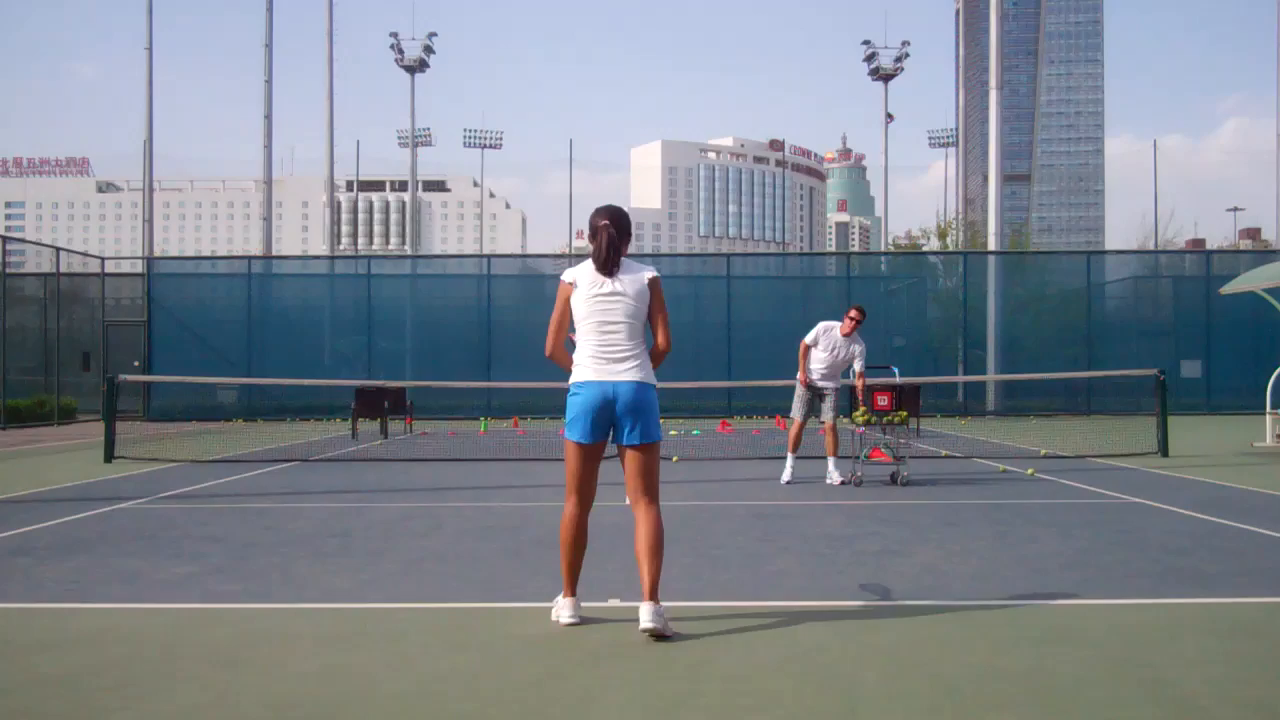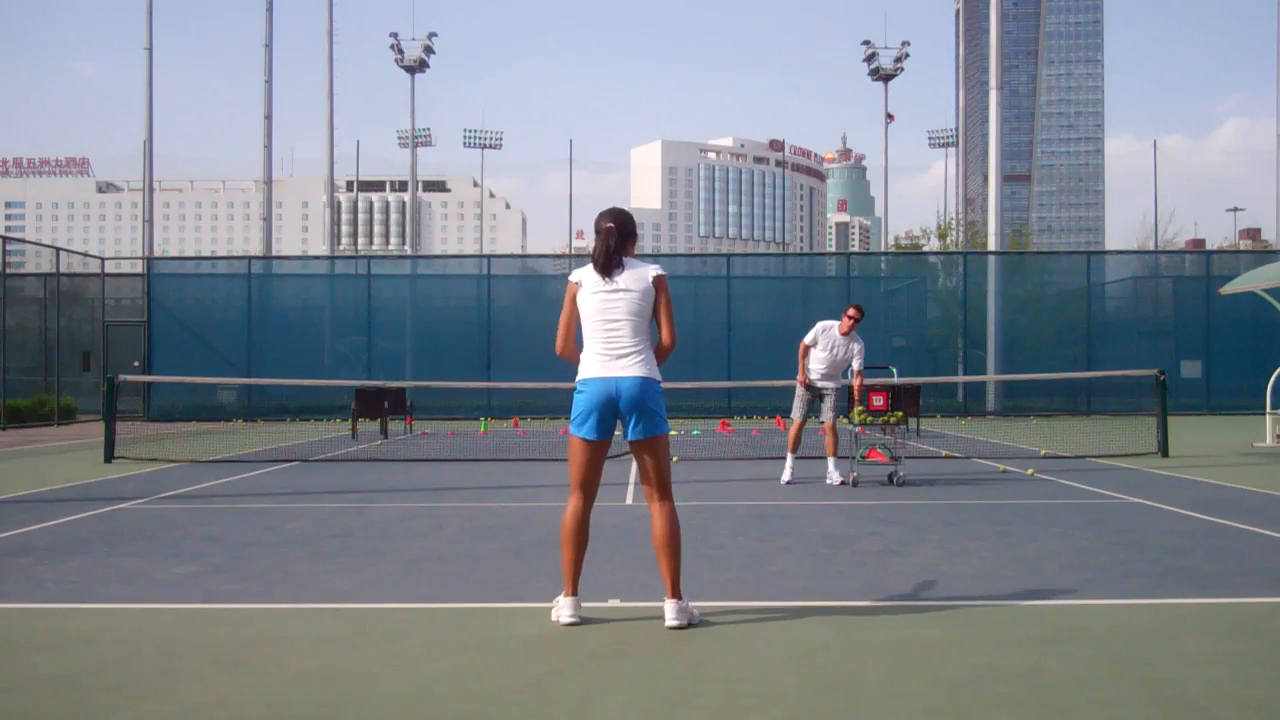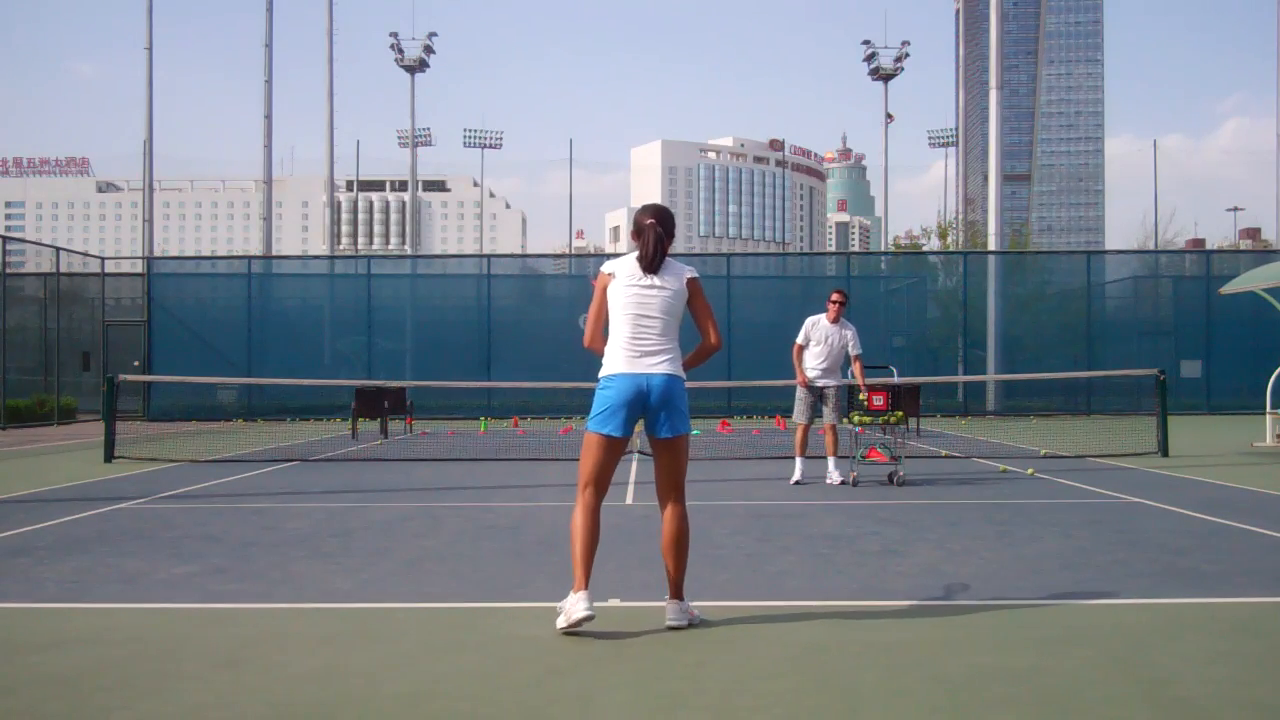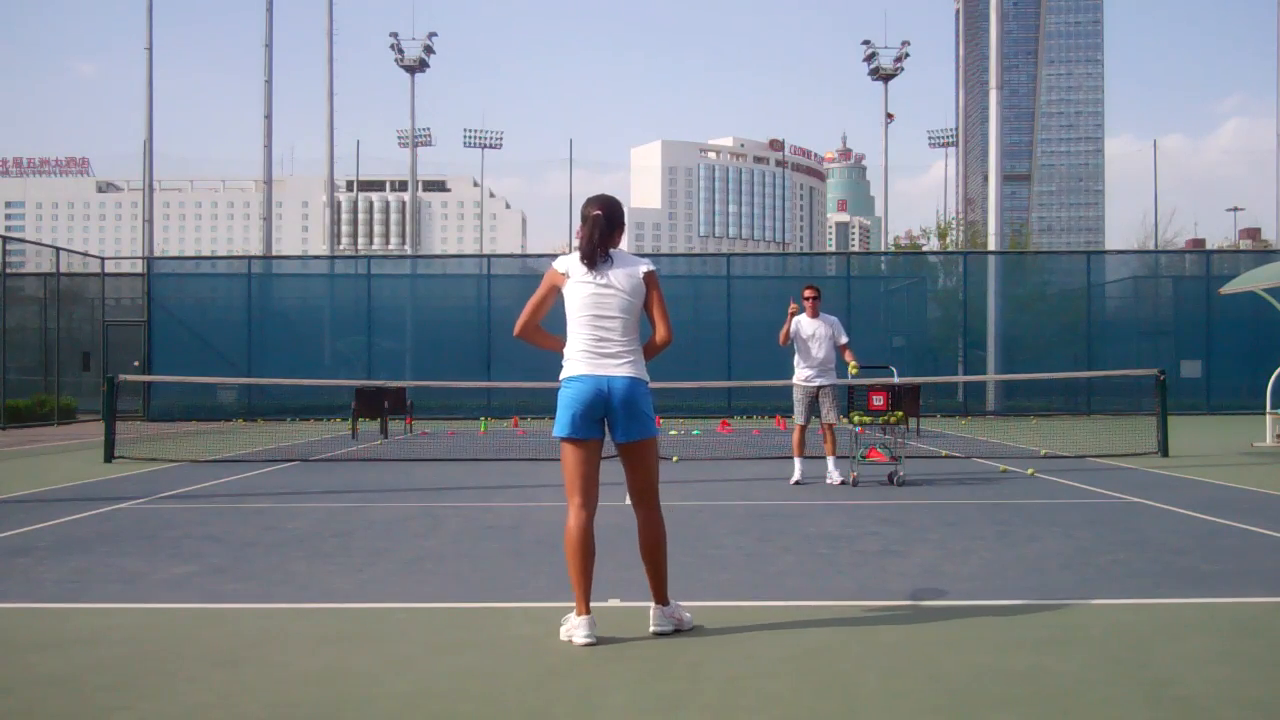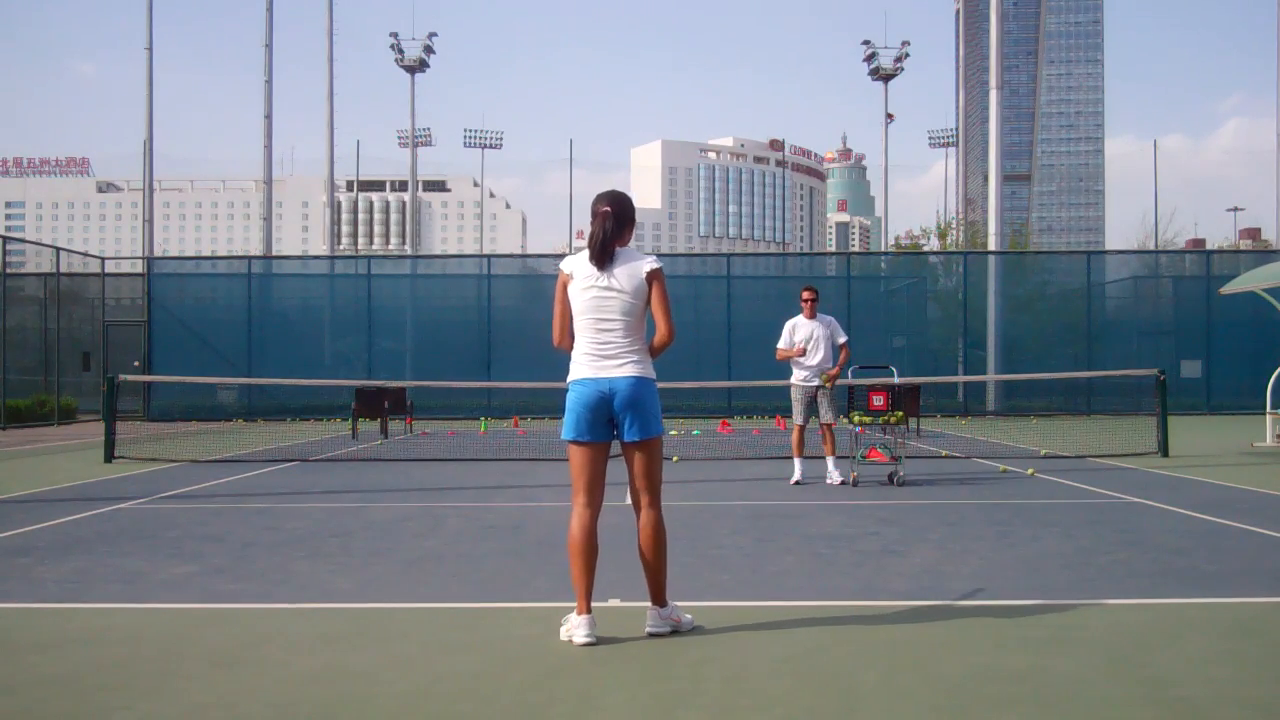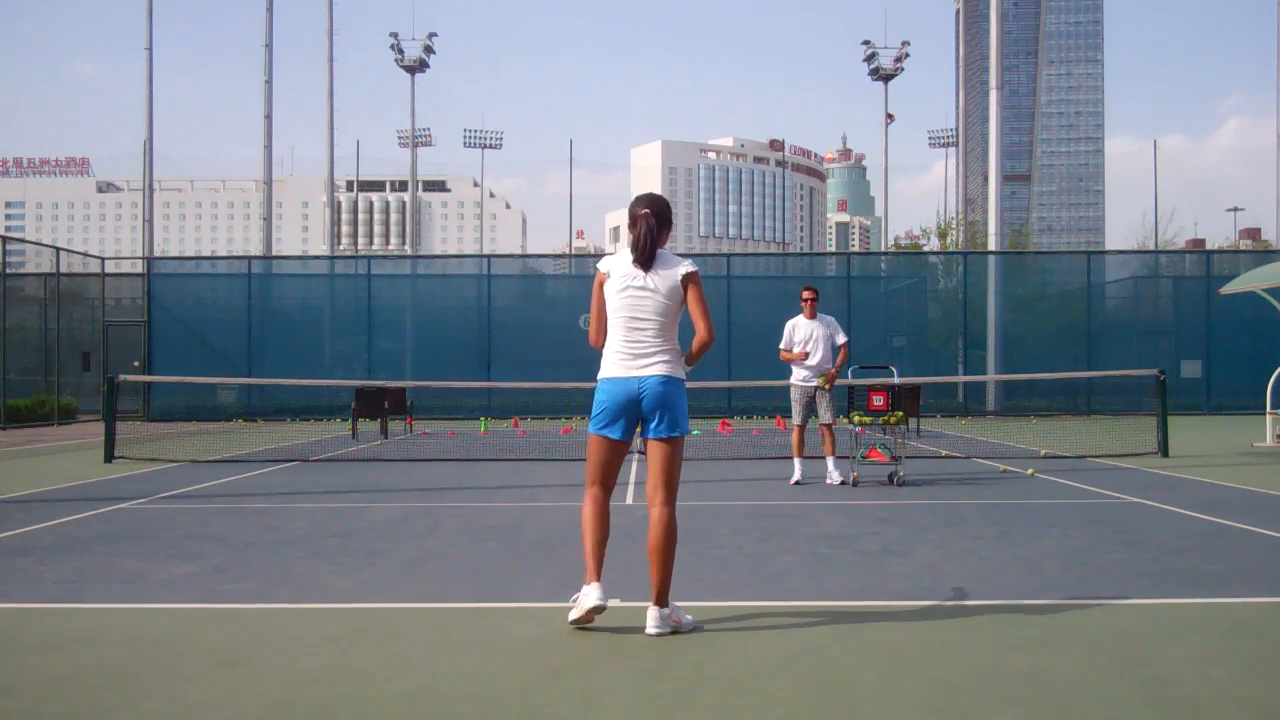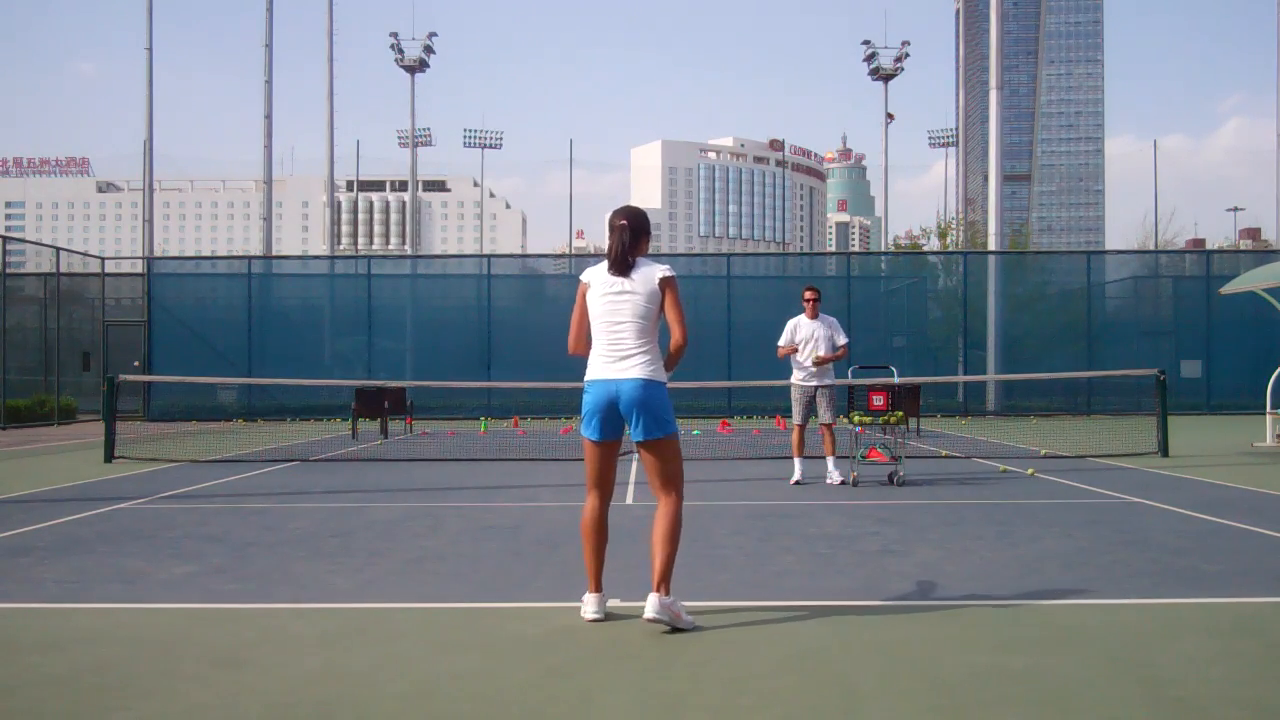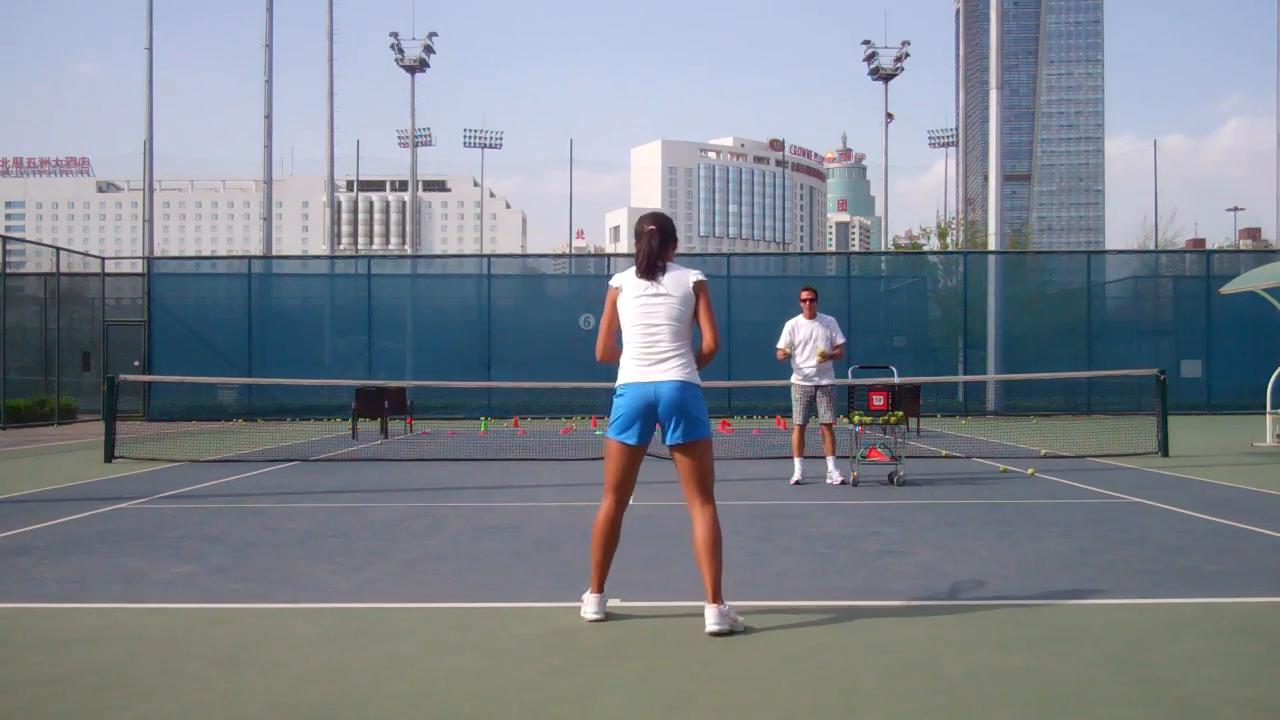
dt=0.5s
person 1, frame 1
left shoulder: (572, 278)
right shoulder: (647, 276)
left elbow: (553, 348)
right elbow: (663, 344)
left hip: (586, 390)
right hip: (635, 390)
left knee: (577, 502)
right knee: (644, 505)
left ankle: (569, 599)
right ankle: (650, 606)
person 1, frame 2
left shoulder: (579, 278)
right shoulder: (652, 274)
left elbow: (563, 347)
right elbow: (668, 340)
left hip: (592, 386)
right hip: (640, 386)
left knee: (579, 498)
right knee: (660, 498)
left ankle: (569, 599)
right ankle: (674, 602)
person 1, frame 3
left shoulder: (612, 270)
right shoulder: (685, 276)
left elbow: (591, 338)
right elbow: (713, 340)
left hip: (617, 383)
right hip: (666, 385)
left knee: (588, 495)
right knee: (672, 501)
left ankle: (580, 595)
right ankle: (676, 603)
person 1, frame 4
left shoulder: (564, 267)
right shoulder: (641, 269)
left elbow: (522, 329)
right elbow: (663, 335)
left hip: (579, 385)
right hip: (630, 386)
left knee: (580, 506)
right knee: (647, 505)
left ankle: (582, 616)
right ankle: (662, 608)
person 1, frame 5
left shoulder: (571, 267)
right shoulder: (647, 267)
left elbow: (560, 339)
right elbow: (666, 334)
left hip: (585, 386)
right hip: (634, 386)
left knee: (584, 507)
right knee: (647, 505)
left ankle: (582, 615)
right ankle: (659, 608)
person 1, frame 6
left shoulder: (608, 267)
right shoulder: (683, 270)
left elbow: (596, 338)
right elbow: (705, 334)
left hip: (614, 383)
right hip: (664, 384)
left knee: (596, 490)
right knee: (661, 501)
left ankle: (592, 585)
right ankle: (660, 609)
person 1, frame 7
left shoulder: (590, 277)
right shoulder: (660, 275)
left elbow: (575, 345)
right elbow: (679, 337)
left hip: (598, 386)
right hip: (643, 386)
left knee: (597, 496)
right knee: (669, 495)
left ankle: (594, 596)
right ankle: (660, 595)
person 1, frame 8
left shoulder: (620, 283)
right shoulder: (692, 279)
left elbow: (603, 352)
right elbow: (711, 343)
left hip: (632, 391)
right hip: (680, 391)
left knee: (613, 500)
right knee: (701, 503)
left ankle: (595, 596)
right ankle: (715, 607)
person 2, frame 1
left shoulder: (858, 346)
right shoulder: (824, 328)
left elbow: (859, 376)
right elbow: (804, 345)
left wrist: (861, 402)
right wrist: (802, 372)
left hip: (830, 385)
right hip: (807, 380)
left knee: (830, 426)
right knee: (799, 422)
left ankle: (832, 471)
right ankle: (789, 467)
person 2, frame 2
left shoulder: (857, 345)
right shoulder: (823, 327)
left elbow: (857, 374)
right elbow: (804, 346)
left wrist: (857, 401)
right wrist: (801, 372)
left hip: (831, 385)
right hip: (808, 380)
left knee: (830, 426)
right knee: (798, 422)
left ankle: (832, 471)
right ankle: (789, 467)
person 2, frame 3
left shoulder: (849, 330)
right shoulder: (811, 322)
left elbow: (855, 360)
right elbow: (797, 348)
left wrist: (862, 384)
right wrist: (799, 373)
left hip: (831, 383)
right hip: (808, 381)
left knee: (831, 426)
right knee: (803, 425)
left ankle: (832, 471)
right ankle: (798, 470)
person 2, frame 4
left shoulder: (832, 322)
right shoulder: (796, 322)
left elbow: (844, 348)
right elbow: (782, 342)
left wrist: (853, 362)
right wrist: (789, 319)
left hip: (827, 381)
right hip: (802, 381)
left knee: (828, 426)
right knee: (800, 425)
left ankle: (832, 470)
right ankle: (798, 470)
person 2, frame 5
left shoulder: (829, 322)
right shoulder: (792, 324)
left elbow: (844, 348)
right elbow: (779, 355)
left wrist: (838, 368)
right wrist: (793, 353)
left hip: (825, 382)
right hip: (801, 382)
left knee: (827, 426)
right knee: (799, 425)
left ankle: (832, 470)
right ankle: (798, 471)
person 2, frame 6
left shoulder: (829, 322)
right shoulder: (792, 324)
left elbow: (843, 349)
right elbow: (782, 354)
left wrist: (835, 369)
right wrist: (796, 356)
left hip: (824, 382)
right hip: (800, 382)
left knee: (827, 425)
right knee: (798, 426)
left ankle: (832, 470)
right ankle: (798, 471)
person 2, frame 7
left shoulder: (831, 323)
right shoulder: (794, 323)
left elbow: (844, 350)
right elbow: (780, 352)
left wrist: (830, 358)
right wrist: (788, 350)
left hip: (825, 381)
right hip: (801, 381)
left knee: (827, 425)
right knee: (798, 425)
left ankle: (832, 470)
right ankle: (798, 471)
person 2, frame 8
left shoulder: (829, 322)
right shoulder: (792, 325)
left elbow: (840, 351)
right elbow: (781, 354)
left wrist: (829, 355)
right wrist: (782, 354)
left hip: (825, 381)
right hip: (801, 381)
left knee: (827, 425)
right knee: (799, 425)
left ankle: (832, 470)
right ankle: (798, 471)
